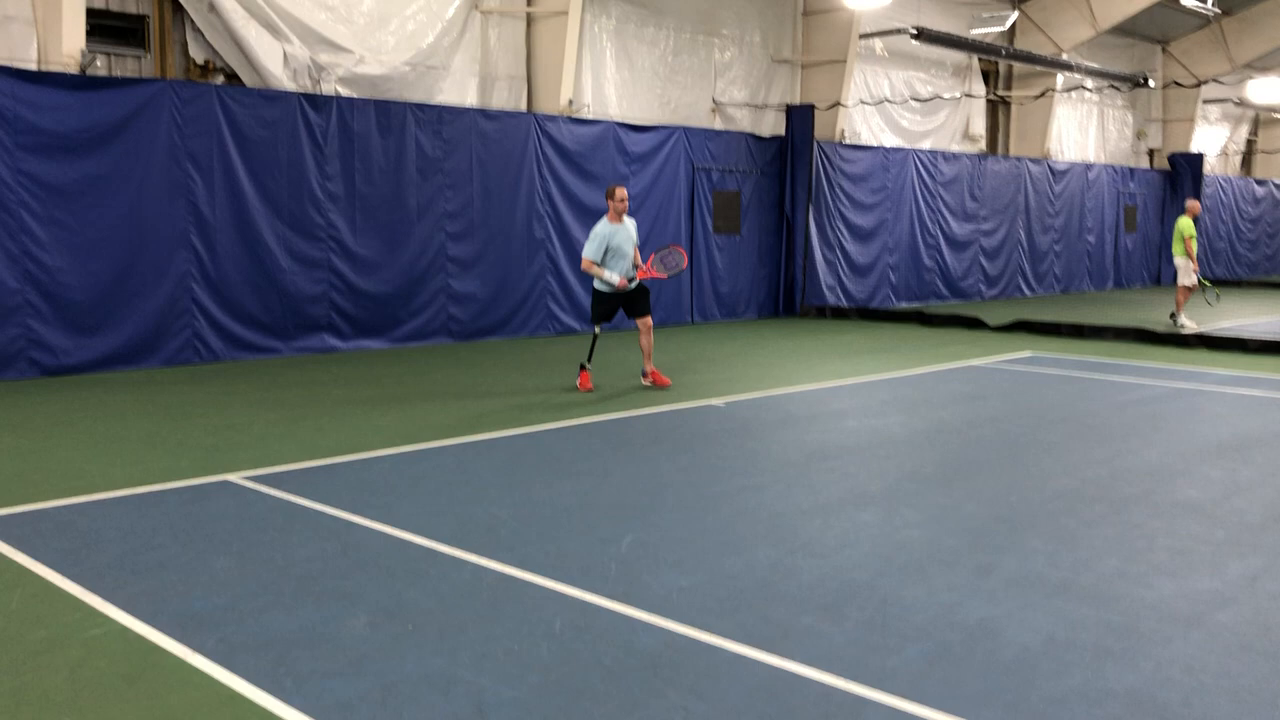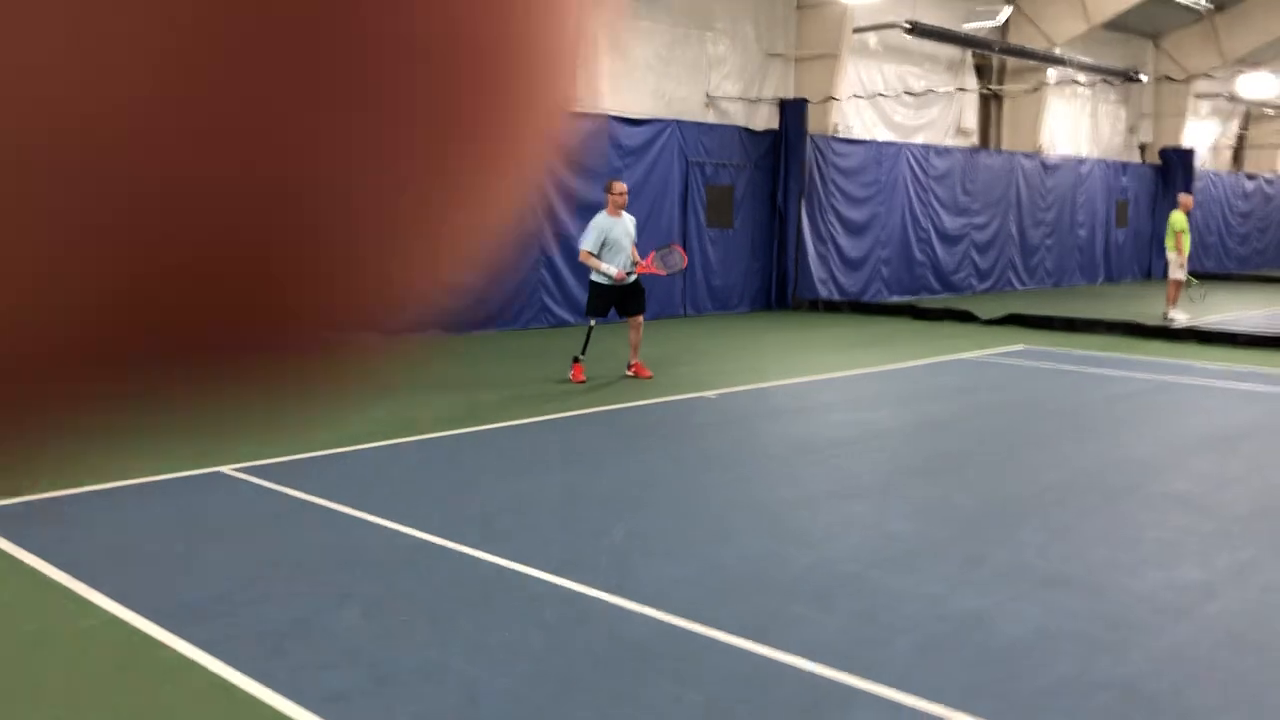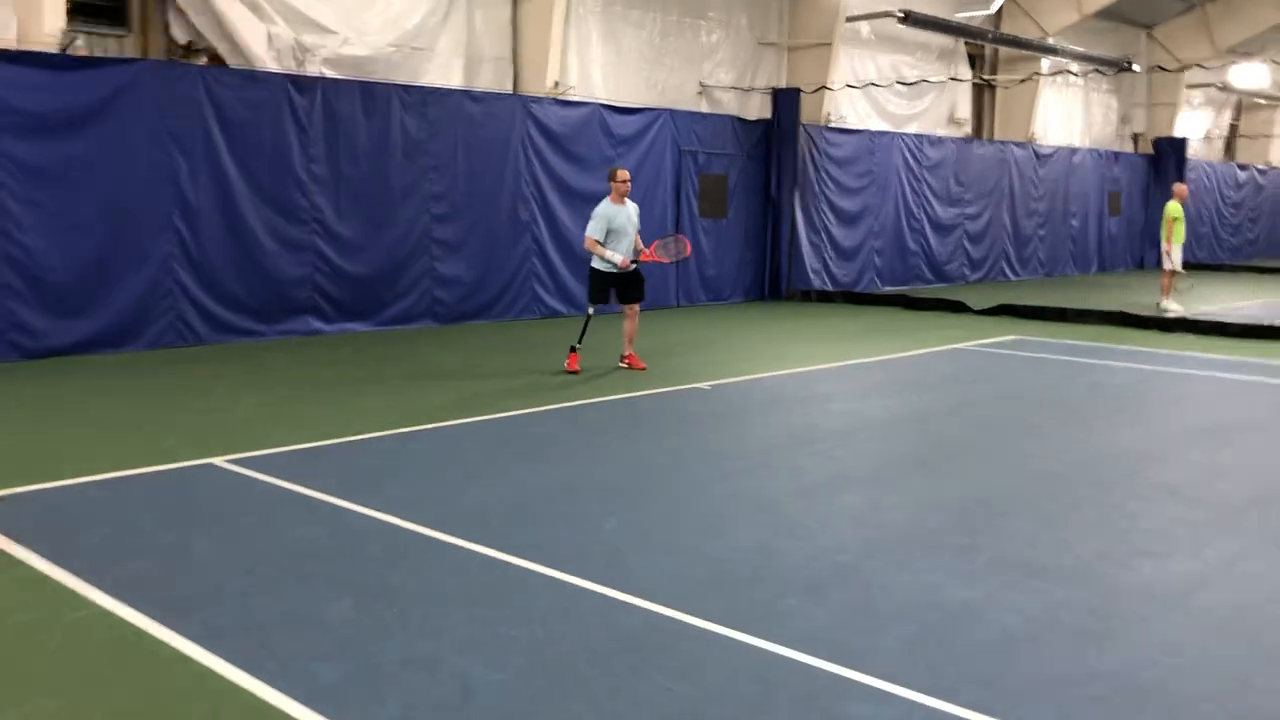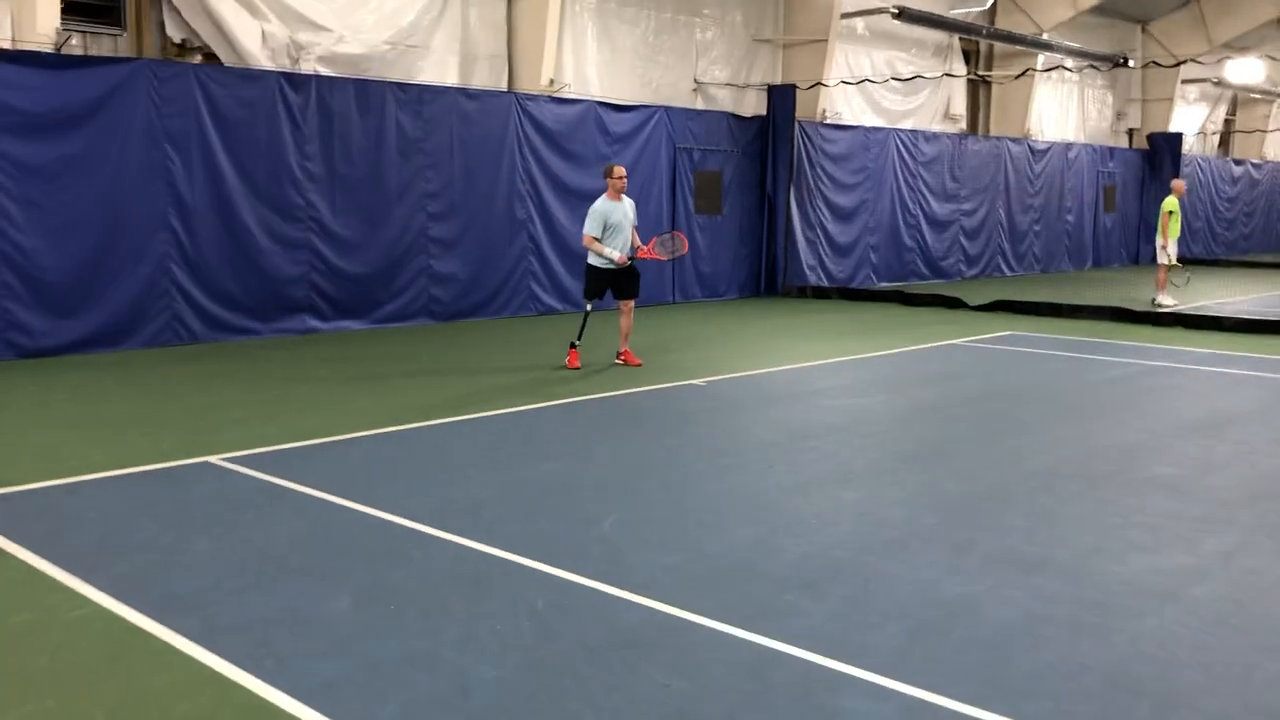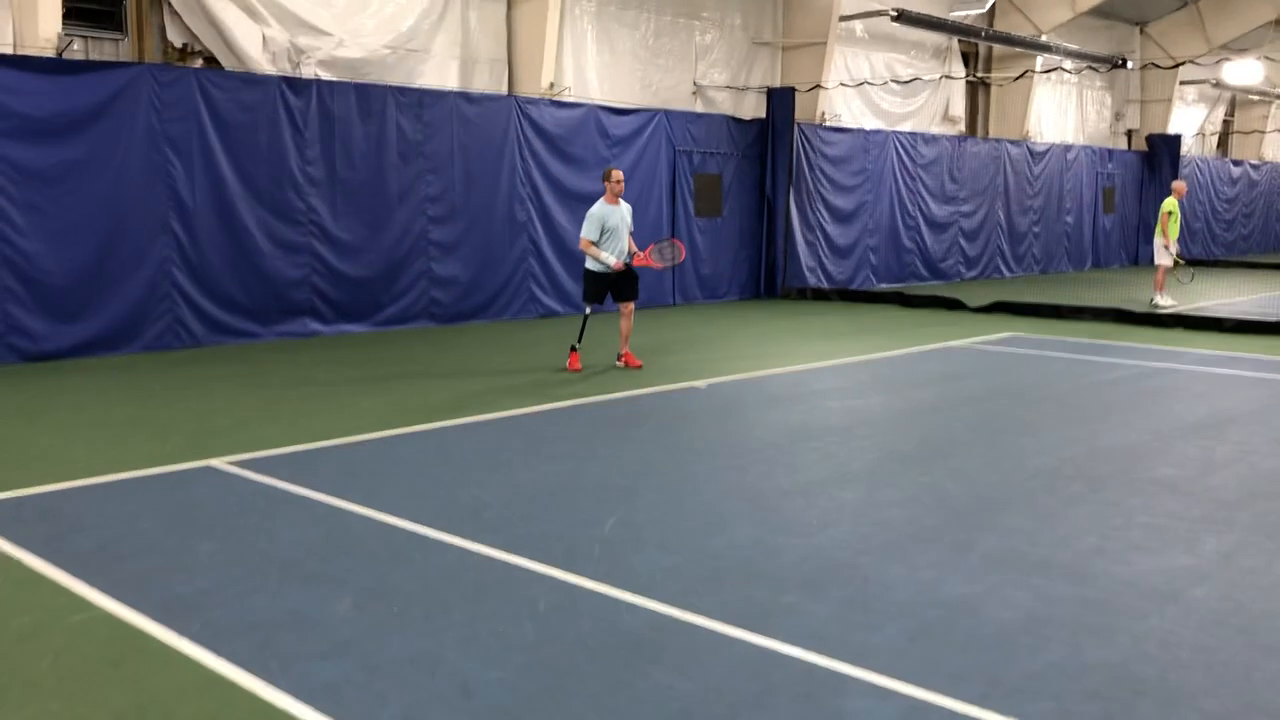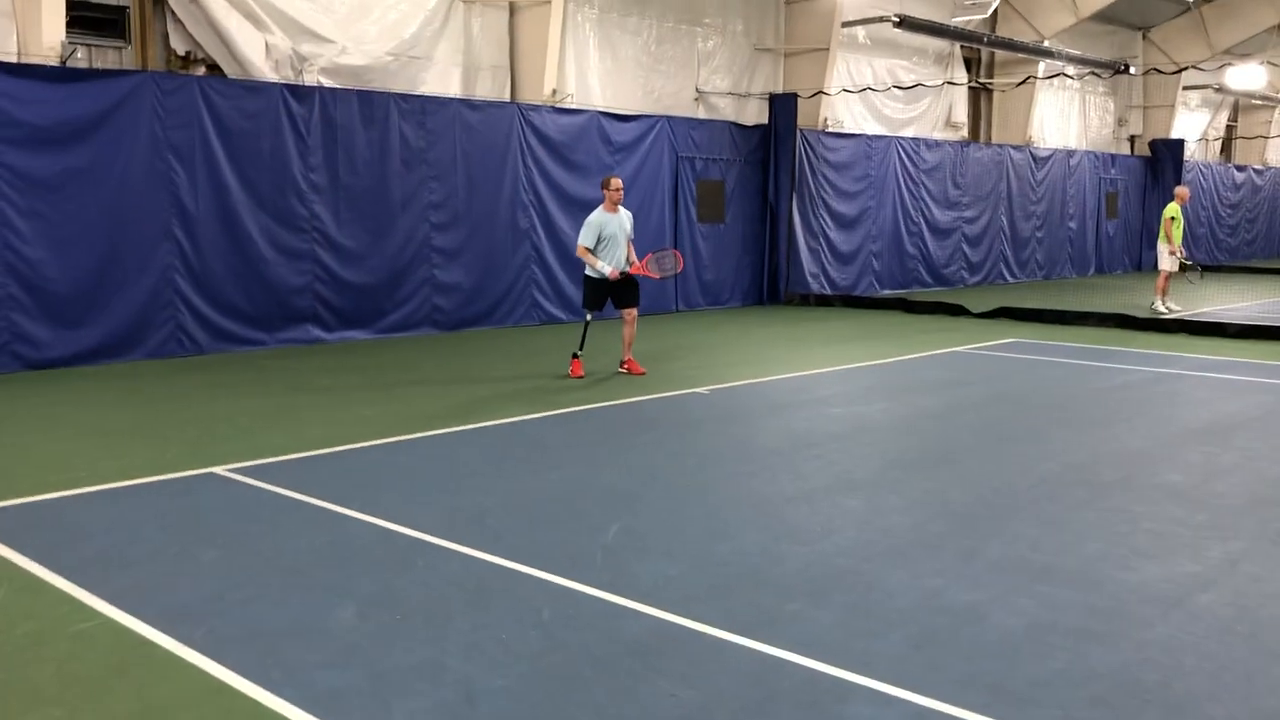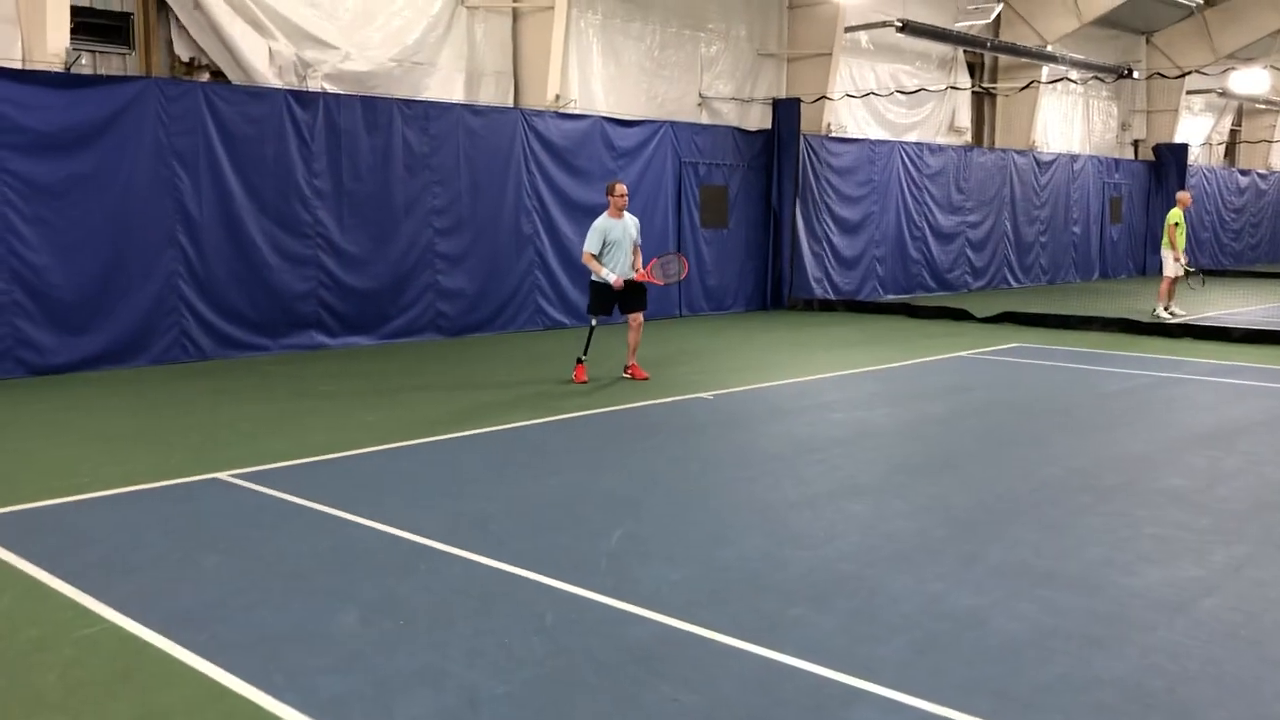
dt=0.2s
person 1, frame 1
left shoulder: (631, 223)
right shoulder: (601, 231)
right elbow: (586, 265)
left wrist: (639, 264)
right wrist: (613, 279)
left hip: (633, 285)
right hip: (606, 290)
left knee: (646, 324)
right knee: (597, 331)
left ankle: (650, 372)
right ankle: (584, 372)
person 1, frame 2
left shoulder: (630, 219)
right shoulder: (599, 224)
right elbow: (584, 256)
left wrist: (637, 261)
right wrist: (611, 270)
left hip: (628, 281)
right hip: (603, 283)
left knee: (637, 321)
right knee: (593, 324)
left ankle: (633, 364)
right ankle: (577, 364)
person 1, frame 3
left shoulder: (633, 207)
right shoulder: (603, 211)
right elbow: (589, 244)
left wrist: (641, 249)
right wrist: (616, 258)
left hip: (629, 270)
right hip: (603, 270)
left knee: (632, 310)
right knee: (591, 311)
left ankle: (627, 355)
right ankle: (574, 354)
person 1, frame 4
left shoulder: (629, 203)
right shoulder: (599, 208)
right elbow: (587, 241)
left wrist: (638, 246)
right wrist: (613, 255)
left hip: (624, 266)
right hip: (600, 266)
left knee: (628, 306)
right knee: (588, 308)
left ankle: (623, 352)
right ankle: (574, 350)
person 1, frame 5
left shoulder: (627, 208)
right shoulder: (597, 212)
right elbow: (584, 245)
left wrist: (634, 252)
right wrist: (610, 260)
left hip: (622, 269)
right hip: (598, 270)
left knee: (628, 309)
right knee: (588, 311)
left ankle: (623, 354)
right ankle: (574, 352)
person 1, frame 6
left shoulder: (627, 216)
right shoulder: (595, 220)
right elbow: (581, 251)
left wrist: (633, 261)
right wrist: (606, 269)
left hip: (622, 276)
right hip: (597, 277)
left knee: (631, 315)
right knee: (589, 318)
left ankle: (626, 360)
right ankle: (576, 360)
person 1, frame 7
left shoulder: (633, 221)
right shoulder: (600, 226)
right elbow: (587, 258)
left wrist: (638, 268)
right wrist: (610, 277)
left hip: (629, 281)
right hip: (602, 282)
left knee: (636, 321)
right knee: (594, 323)
left ankle: (630, 365)
right ankle: (580, 365)
